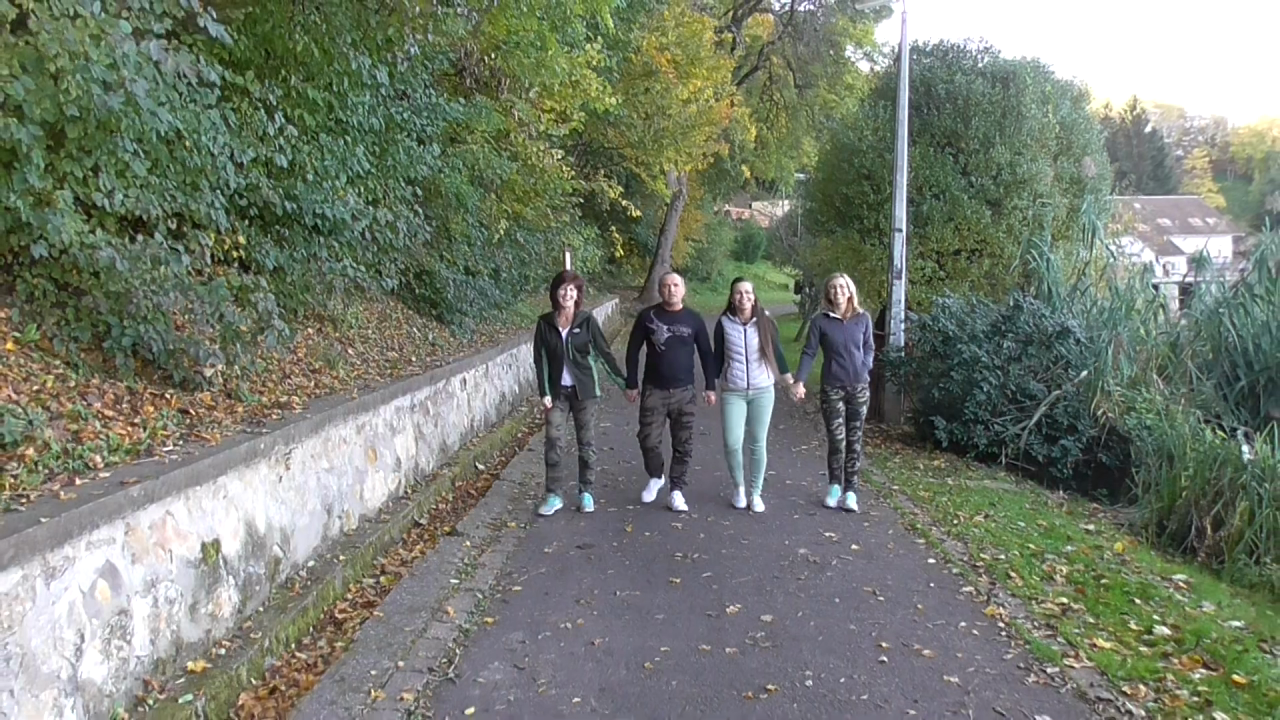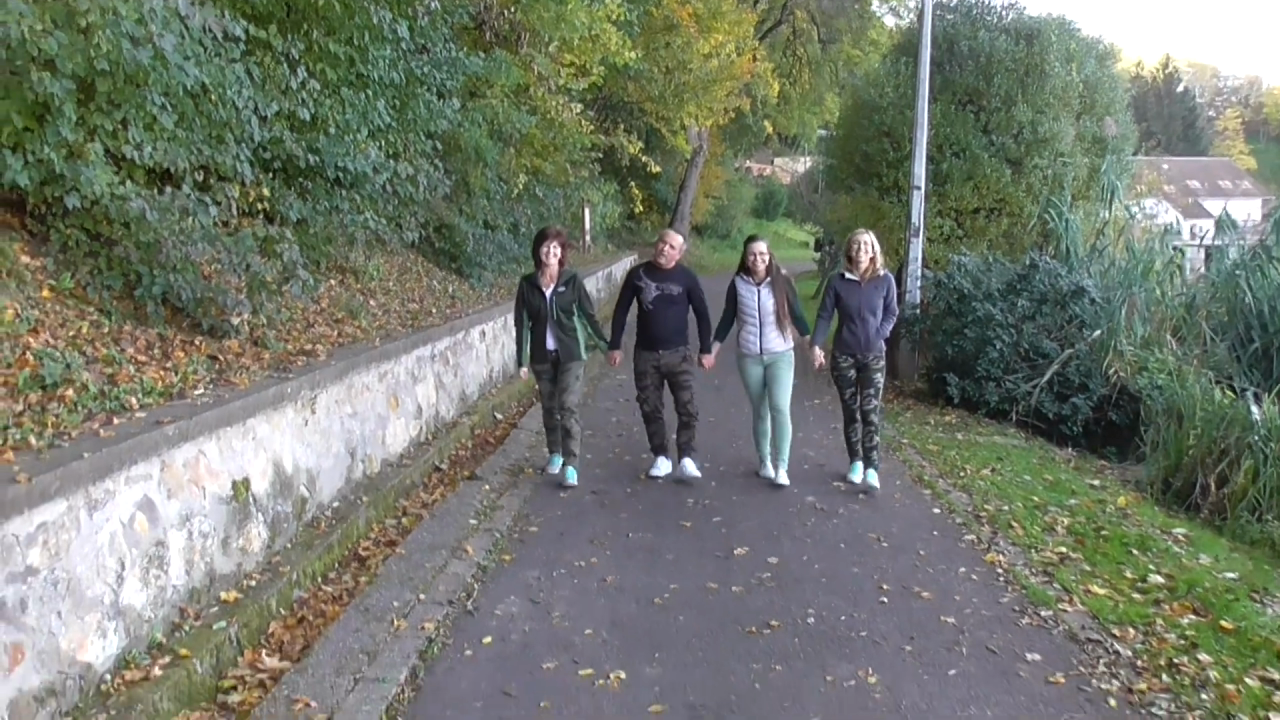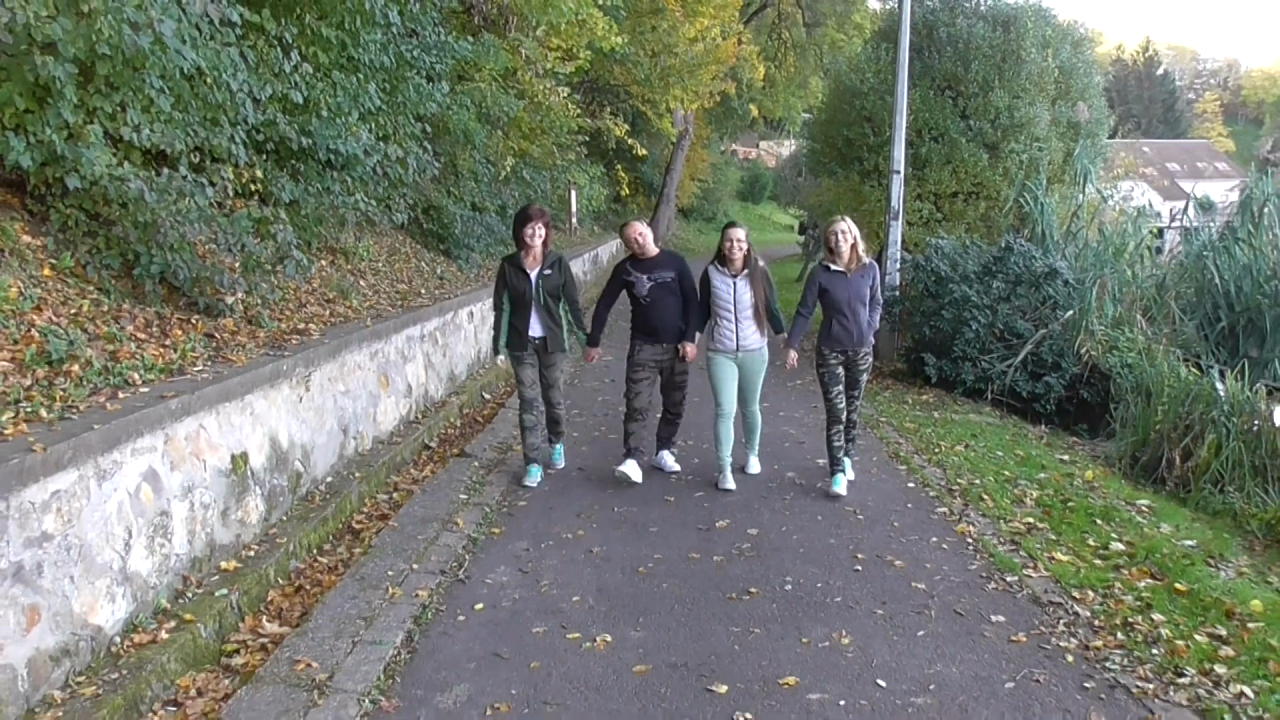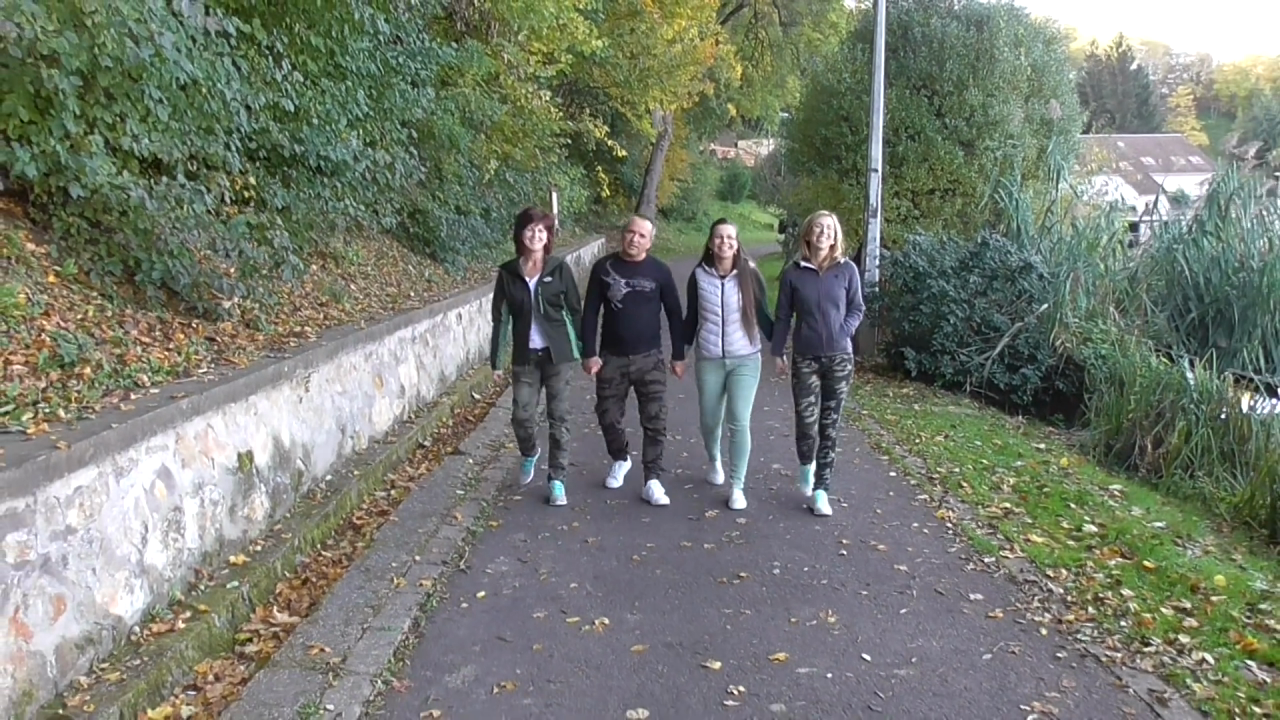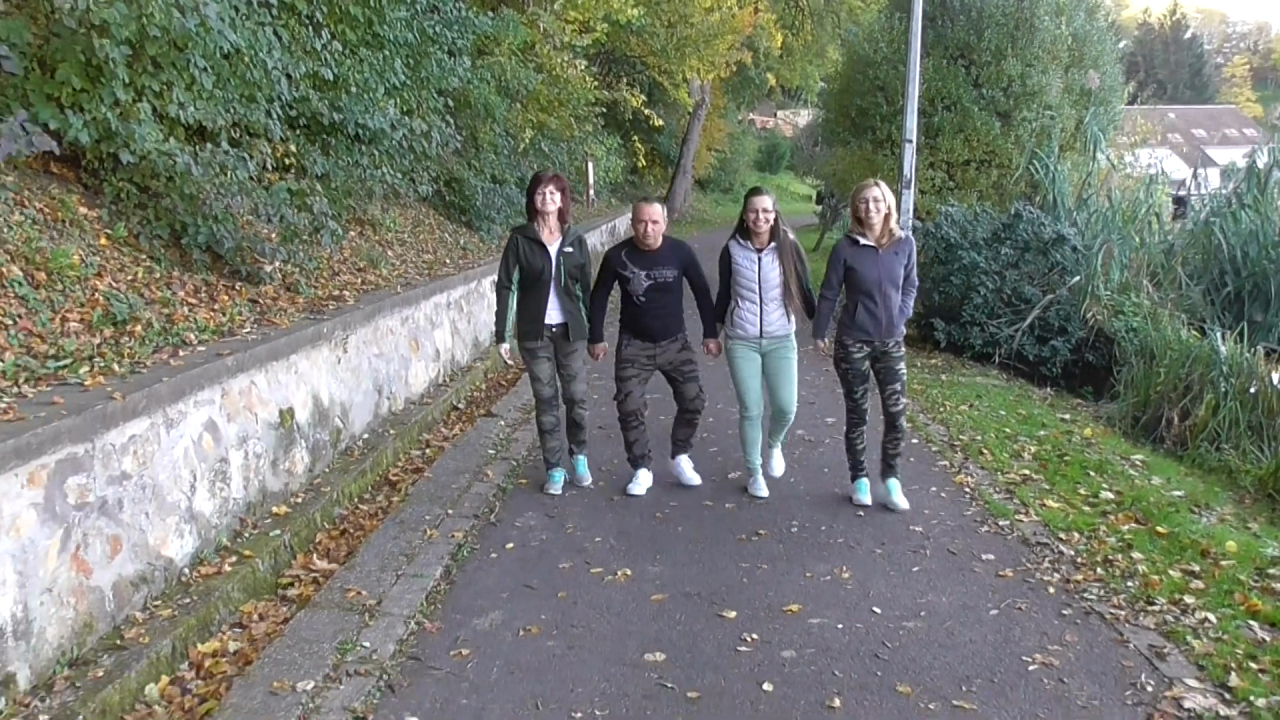
dt=1s
person 1, frame 1
left shoulder: (863, 318)
right shoulder: (820, 320)
right elbow: (809, 352)
left wrist: (864, 367)
right wrist: (799, 380)
left hip: (859, 387)
right hip: (832, 387)
left knee: (854, 441)
right knee: (836, 440)
left ankle: (850, 491)
right ankle: (834, 485)
person 1, frame 2
left shoulder: (885, 280)
right shoulder: (837, 281)
left elbow: (891, 313)
right elbow: (824, 316)
left wrist: (880, 335)
right wrist: (816, 345)
left hip: (874, 355)
right hip: (843, 355)
left knee: (870, 411)
right knee: (850, 411)
left ankle: (871, 469)
right ankle: (855, 461)
person 1, frame 3
left shoulder: (870, 268)
right shoulder: (820, 273)
left elbow: (876, 304)
right elbow: (804, 312)
left wrist: (870, 328)
right wrist: (792, 346)
left hip: (862, 350)
right hip: (830, 351)
left knee: (852, 409)
right knee: (836, 412)
left ankle: (845, 457)
right ankle: (837, 474)
person 1, frame 4
left shoulder: (847, 270)
right shoulder: (793, 272)
left elbow: (857, 309)
right elbow: (783, 316)
left wrist: (842, 332)
right wrist: (778, 353)
left hip: (839, 357)
right hip: (804, 357)
left knee: (829, 425)
right knee: (806, 423)
left ankle: (820, 489)
right ankle: (806, 464)
person 1, frame 5
left shoulder: (905, 244)
right shoulder: (845, 248)
right elbow: (829, 294)
left wrist: (902, 316)
right wrist: (819, 332)
left hip: (891, 341)
right hip: (852, 341)
left knee: (896, 412)
right knee: (857, 413)
left ankle: (890, 478)
right ankle: (860, 478)
person 2, frame 1
left shoulder: (587, 321)
right shoulder: (545, 323)
left elbow: (604, 353)
right elbow: (540, 360)
left wrist: (624, 383)
right wrist: (544, 392)
left hip: (585, 390)
right hip: (557, 391)
left knee: (585, 442)
right knee: (553, 440)
left ankle: (585, 491)
right ankle: (553, 495)
person 2, frame 2
left shoulder: (572, 280)
right shoulder: (527, 284)
left elbow: (588, 316)
right elbow: (522, 323)
left wrist: (606, 346)
right wrist: (522, 360)
left hip: (571, 354)
right hip: (542, 356)
left knee: (568, 408)
right knee: (550, 408)
left ankle: (570, 467)
right ankle: (555, 453)
person 2, frame 3
left shoulder: (558, 263)
right shoulder: (509, 266)
left elbow: (572, 303)
right elbow: (501, 308)
left wrist: (585, 339)
right wrist: (498, 346)
left hip: (553, 342)
right hip: (522, 344)
left knee: (554, 399)
right knee: (529, 402)
left ankle: (556, 442)
right ankle: (533, 464)
person 2, frame 4
left shoulder: (559, 269)
right shoulder: (508, 273)
left elbow: (575, 311)
right elbow: (500, 318)
left wrist: (585, 352)
right wrist: (495, 360)
left hip: (559, 354)
right hip: (525, 356)
left knee: (558, 416)
right knee: (521, 417)
left ankle: (556, 480)
right ankle: (529, 455)
person 2, frame 5
left shoulder: (575, 240)
right shoulder: (520, 239)
left elbow: (585, 288)
right elbow: (505, 287)
right wrist: (502, 334)
left hip: (570, 331)
right hip: (534, 333)
left knee: (576, 396)
right knee: (546, 401)
left ankle: (578, 454)
right ankle: (555, 469)
person 3, frame 1
left shoulder: (765, 322)
right shoulder: (724, 323)
left elbow: (777, 353)
right elbow: (718, 357)
left wrist: (791, 383)
left hip: (762, 391)
right hip: (732, 392)
left knee: (758, 444)
right knee: (732, 443)
left ankle: (756, 493)
right ankle: (738, 486)
person 3, frame 2
left shoulder: (782, 281)
right shoulder: (737, 284)
left elbow: (796, 314)
right elbow: (727, 318)
right wrist: (713, 351)
left hip: (781, 355)
right hip: (749, 358)
left knee: (780, 409)
right knee: (759, 411)
left ankle: (781, 467)
right ankle: (764, 461)
person 3, frame 3
left shoulder: (759, 272)
right shoulder: (711, 274)
left elbow: (771, 308)
right elbow: (703, 310)
left hip: (754, 352)
right hip: (720, 353)
left knee: (750, 407)
right knee: (725, 409)
left ankle: (752, 454)
right ankle: (725, 470)
person 3, frame 4
left shoulder: (750, 274)
right shoulder: (698, 276)
left elbow: (763, 314)
right elbow: (691, 317)
left hip: (745, 360)
right hip: (709, 360)
left knee: (739, 423)
right knee: (710, 421)
left ankle: (737, 487)
right ankle: (714, 460)
person 3, frame 5
left shoulder: (789, 247)
right shoulder: (732, 250)
left elbow: (805, 291)
right elbow: (724, 294)
left hip: (781, 340)
right hip: (741, 341)
left knee: (786, 407)
right knee: (750, 410)
left ankle: (773, 445)
right ankle: (754, 473)
person 4, frame 1
left shoulder: (694, 319)
right shoulder: (647, 316)
left elbow: (706, 354)
right elbow: (633, 350)
left wrist: (710, 386)
right wrist: (631, 384)
left hip: (684, 392)
right hip: (653, 391)
left knee: (683, 445)
right knee: (648, 441)
left ankle: (676, 491)
right ankle: (655, 477)
person 4, frame 2
left shoulder: (686, 277)
right shoulder: (637, 274)
left elbow: (702, 314)
right elbow: (621, 310)
left wrist: (705, 350)
right wrist: (615, 346)
left hip: (677, 353)
right hip: (645, 354)
left knee: (687, 406)
right knee: (650, 409)
left ankle: (686, 459)
right ankle: (661, 457)
person 4, frame 3
left shoulder: (675, 262)
right shoulder: (624, 269)
left elbow: (692, 301)
right elbow: (604, 304)
left wrist: (690, 338)
right wrist: (593, 342)
left hip: (675, 346)
right hip: (643, 346)
left knee: (674, 405)
right knee: (637, 405)
left ankle: (664, 452)
right ankle: (632, 462)
person 4, frame 4
left shoulder: (659, 271)
right shoulder: (603, 268)
left elbow: (674, 314)
right elbow: (590, 312)
left wrist: (678, 355)
right wrist: (590, 353)
left hip: (649, 357)
right hip: (612, 357)
left knee: (654, 421)
right knee: (608, 418)
left ankle: (652, 482)
right ankle: (620, 460)
person 4, frame 5
left shoulder: (680, 251)
right shoulder: (617, 256)
left elbow: (701, 291)
right elbow: (599, 295)
left wrist: (710, 333)
right wrist: (596, 337)
left hip: (674, 342)
right hip: (633, 344)
left knee: (693, 399)
right knee: (630, 408)
left ankle: (680, 455)
right ankle: (642, 470)
